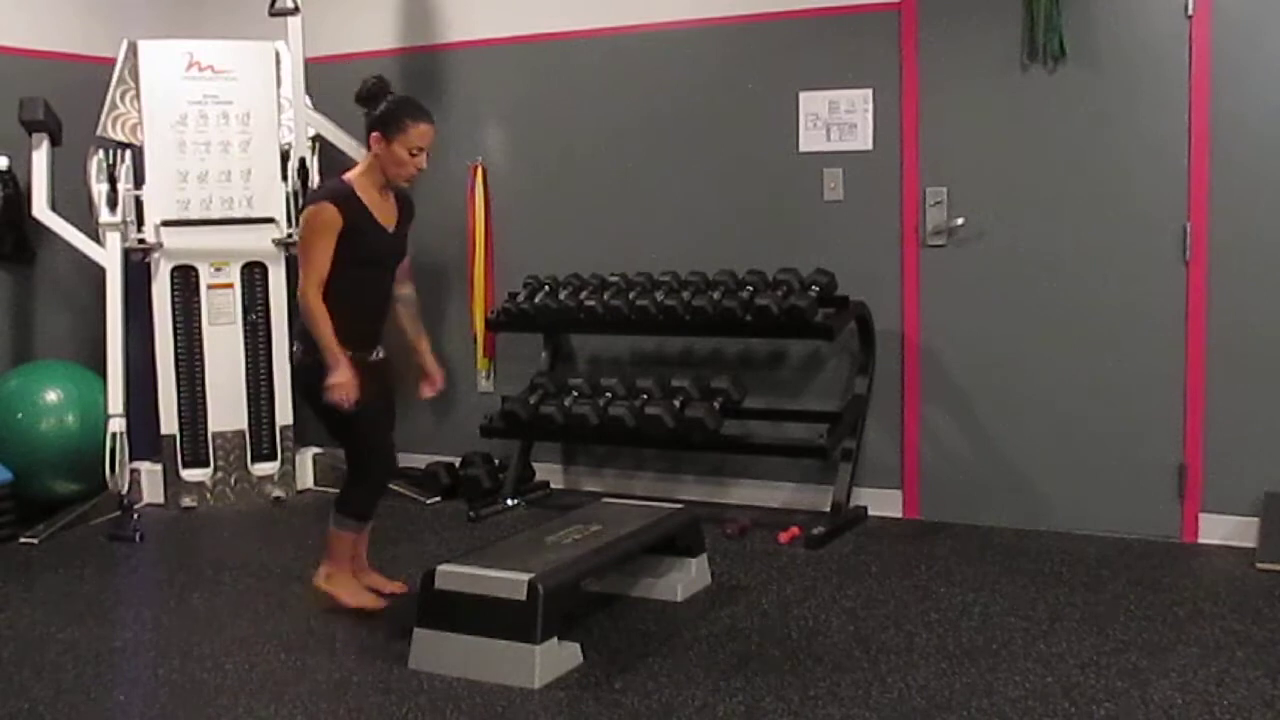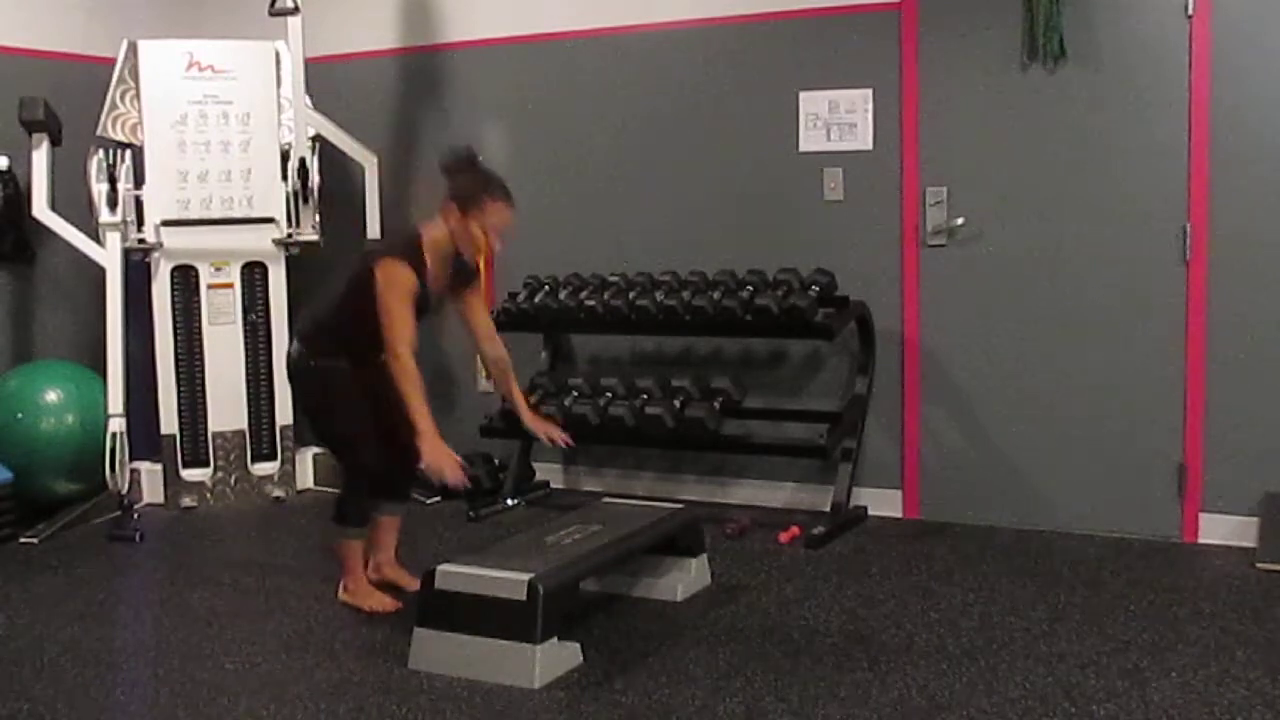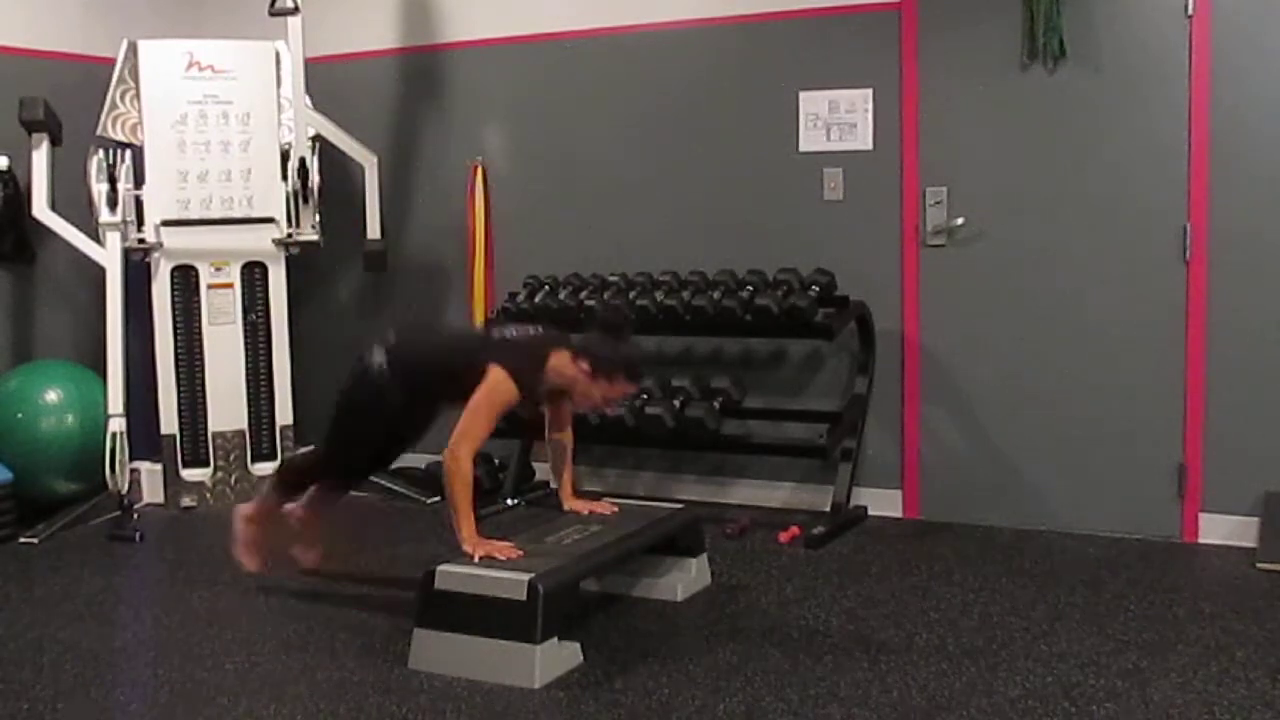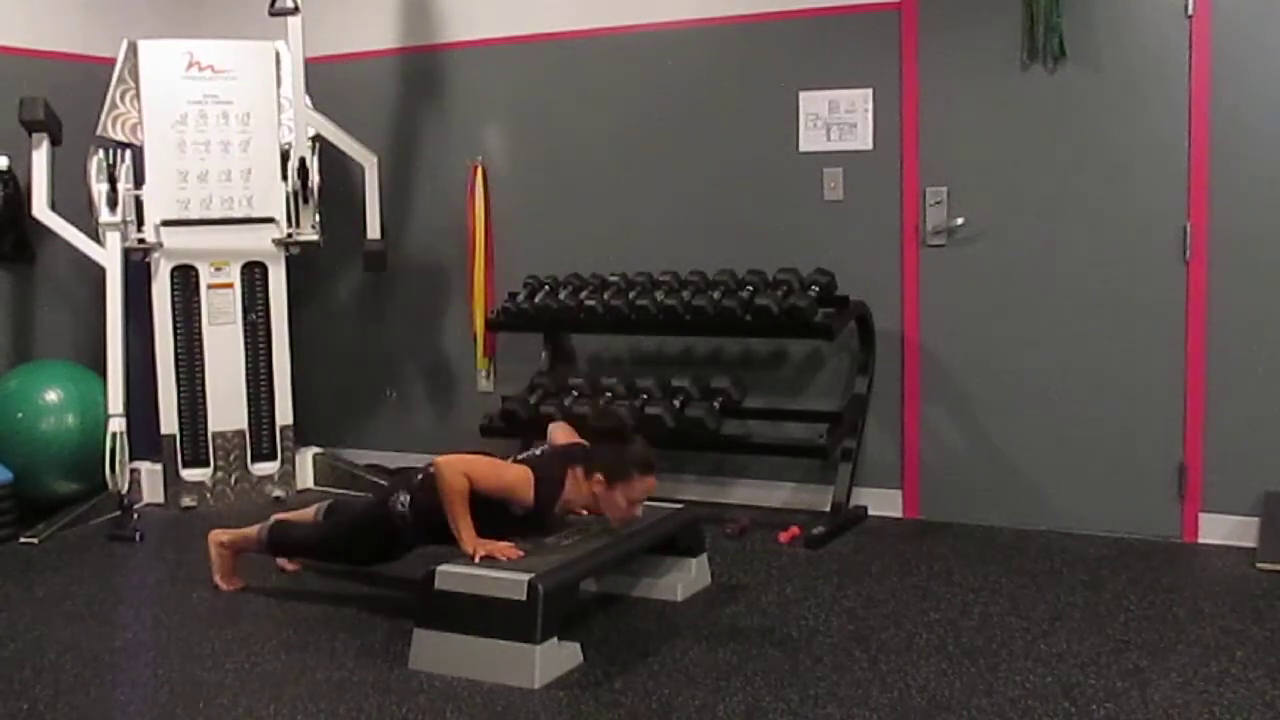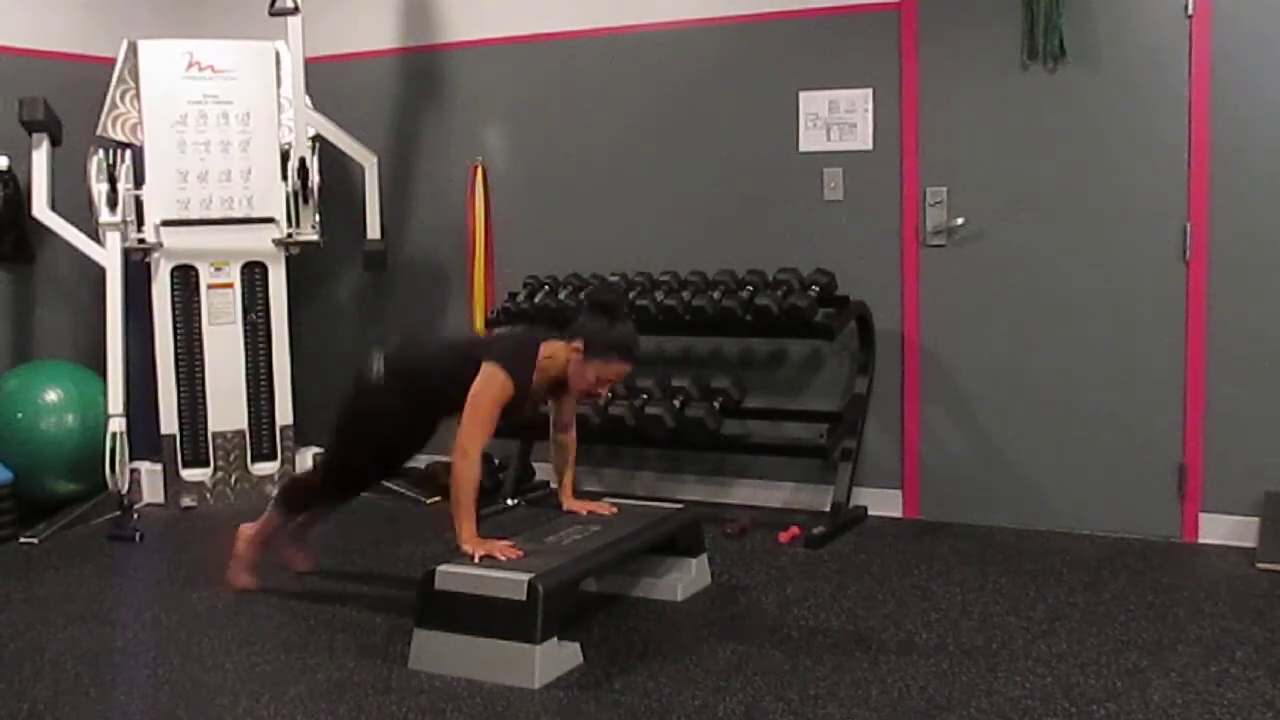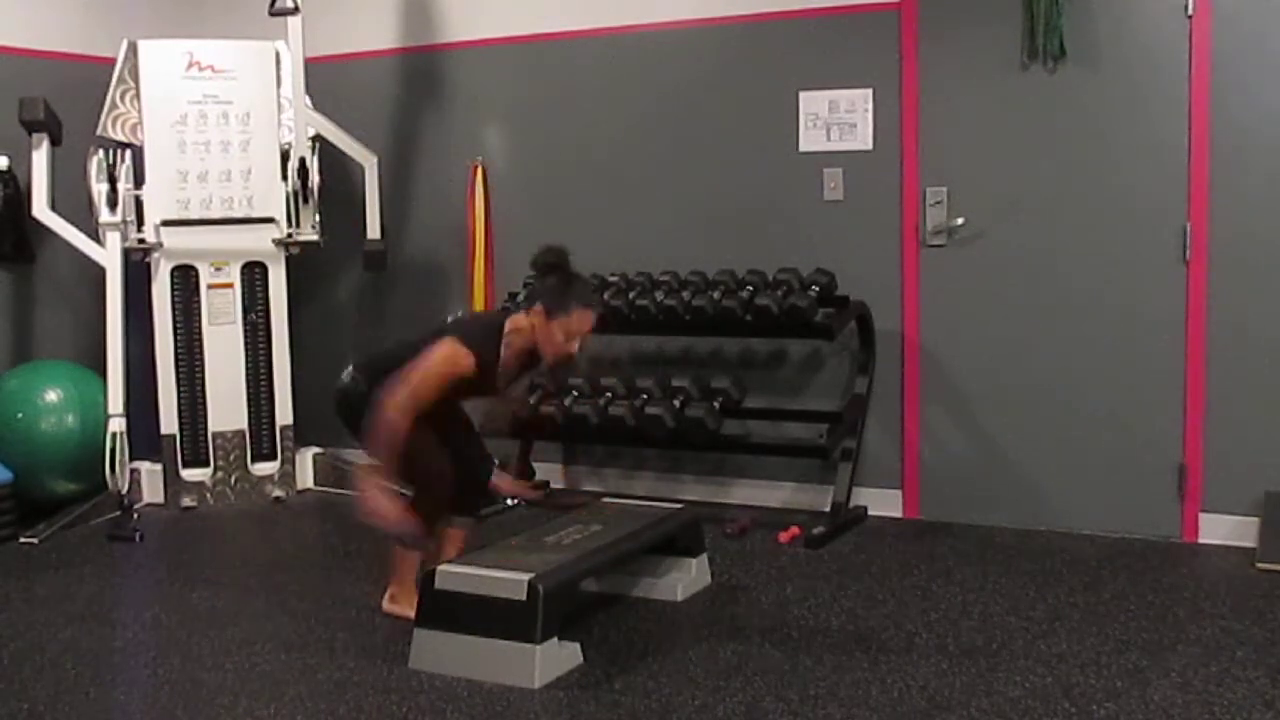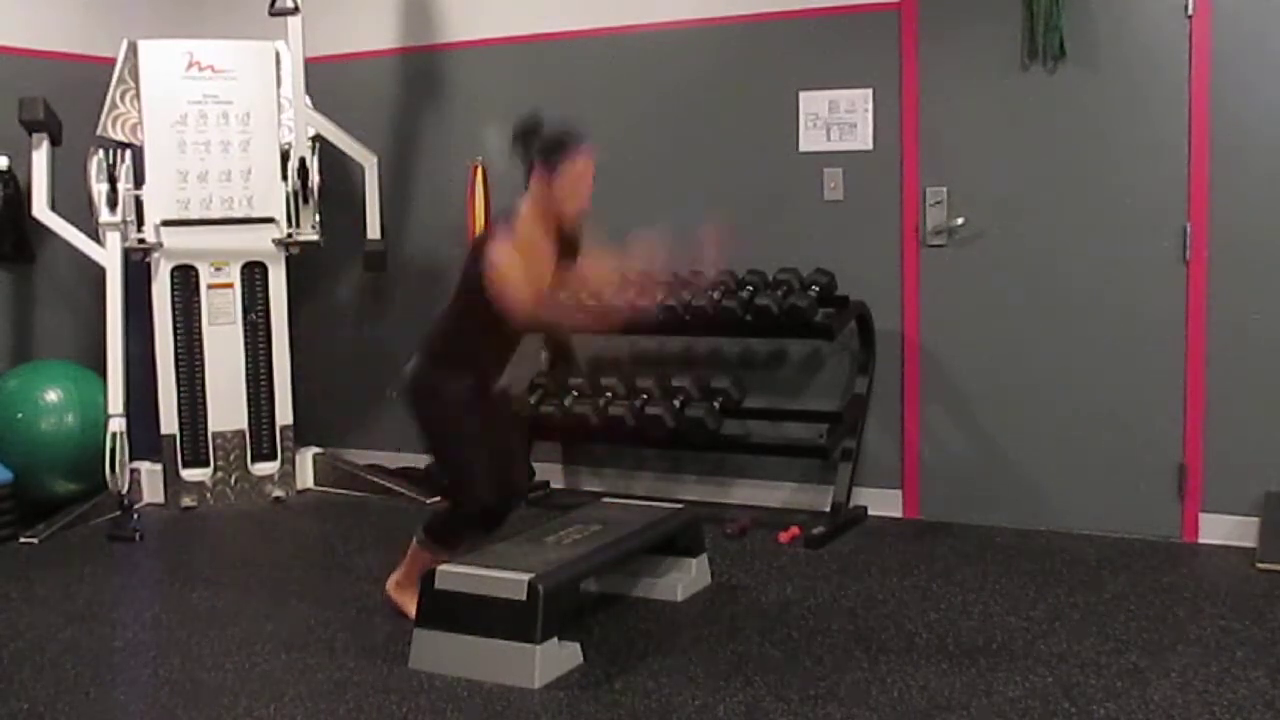
dt=0.5s
person 1, frame 1
left shoulder: (401, 204)
right shoulder: (331, 203)
right elbow: (310, 292)
left wrist: (425, 353)
right wrist: (336, 364)
left hip: (370, 359)
right hip: (328, 361)
left knee: (370, 464)
right knee: (376, 464)
left ankle: (358, 567)
right ankle: (334, 568)
person 1, frame 2
left shoulder: (462, 268)
right shoulder: (401, 262)
left elbow: (490, 345)
right elbow: (403, 358)
left wrist: (526, 415)
right wrist: (430, 439)
left hip: (364, 362)
right hip: (318, 364)
left knee: (402, 456)
right knee: (366, 464)
left ankle: (382, 563)
right ankle: (352, 581)
person 1, frame 3
left shoulder: (562, 366)
right shoulder: (514, 371)
left elbow: (559, 431)
right elbow: (458, 455)
left wrist: (567, 496)
right wrist: (469, 538)
left hip: (417, 385)
right hip: (389, 380)
left knee: (365, 463)
right knee: (340, 460)
left ankle: (304, 519)
right ankle: (255, 516)
person 1, frame 4
left shoulder: (578, 464)
right shoulder: (532, 487)
left elbow: (558, 426)
right elbow: (446, 467)
left wrist: (570, 507)
right wrist: (472, 543)
left hip: (432, 497)
right hip: (415, 509)
left knee: (353, 520)
right knee: (330, 542)
left ankle: (294, 518)
right ankle: (227, 541)
person 1, frame 5
left shoulder: (565, 365)
right shoulder: (510, 368)
left elbow: (564, 432)
right elbow: (467, 454)
left wrist: (567, 495)
right wrist: (468, 539)
left hip: (427, 395)
right hip: (391, 387)
left knee: (362, 477)
right knee: (337, 475)
left ankle: (293, 529)
right ankle: (255, 535)
person 1, frame 6
left shoulder: (533, 348)
right shoulder: (472, 346)
right elbow: (396, 405)
left wrist: (493, 472)
right wrist: (377, 480)
left hip: (427, 397)
right hip: (368, 392)
left knee: (477, 476)
right knee: (437, 479)
right ankle: (400, 594)
person 1, frame 7
left shoulder: (566, 243)
right shoulder: (505, 244)
left elbow: (599, 299)
right elbow: (526, 304)
left hip: (481, 381)
right hip: (442, 381)
left knee: (510, 484)
right knee: (474, 494)
right ankle: (405, 581)
